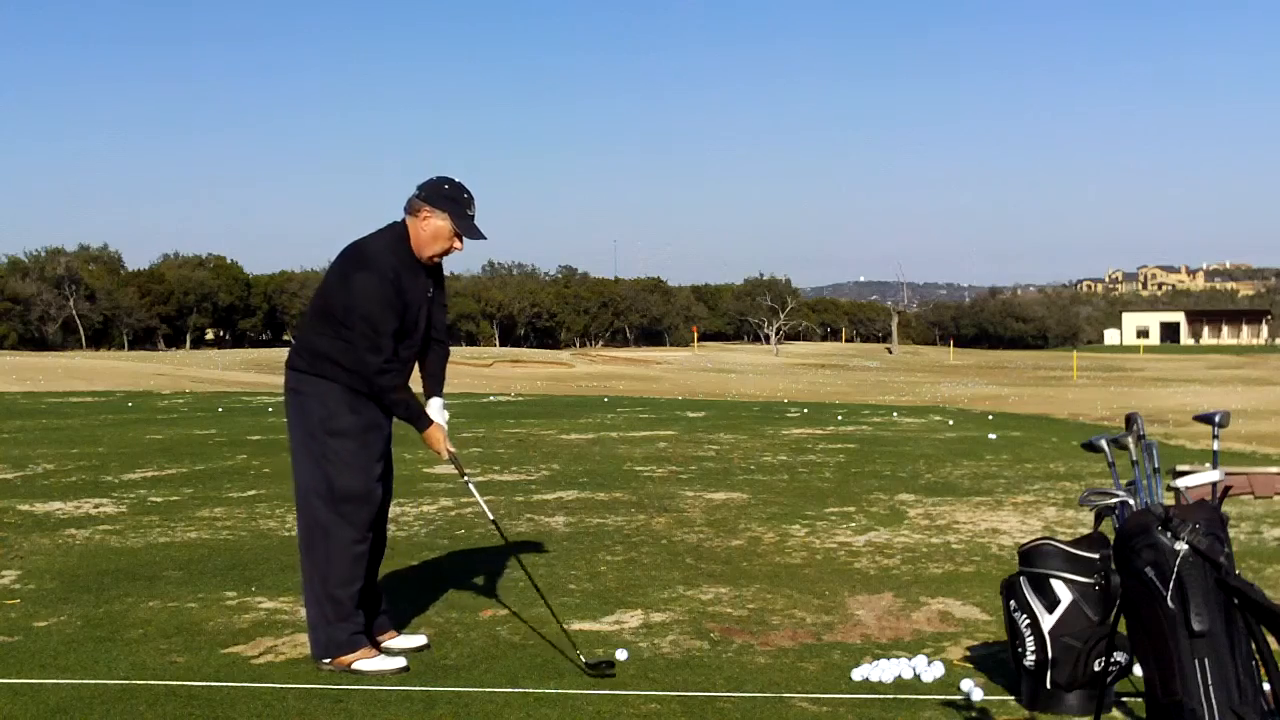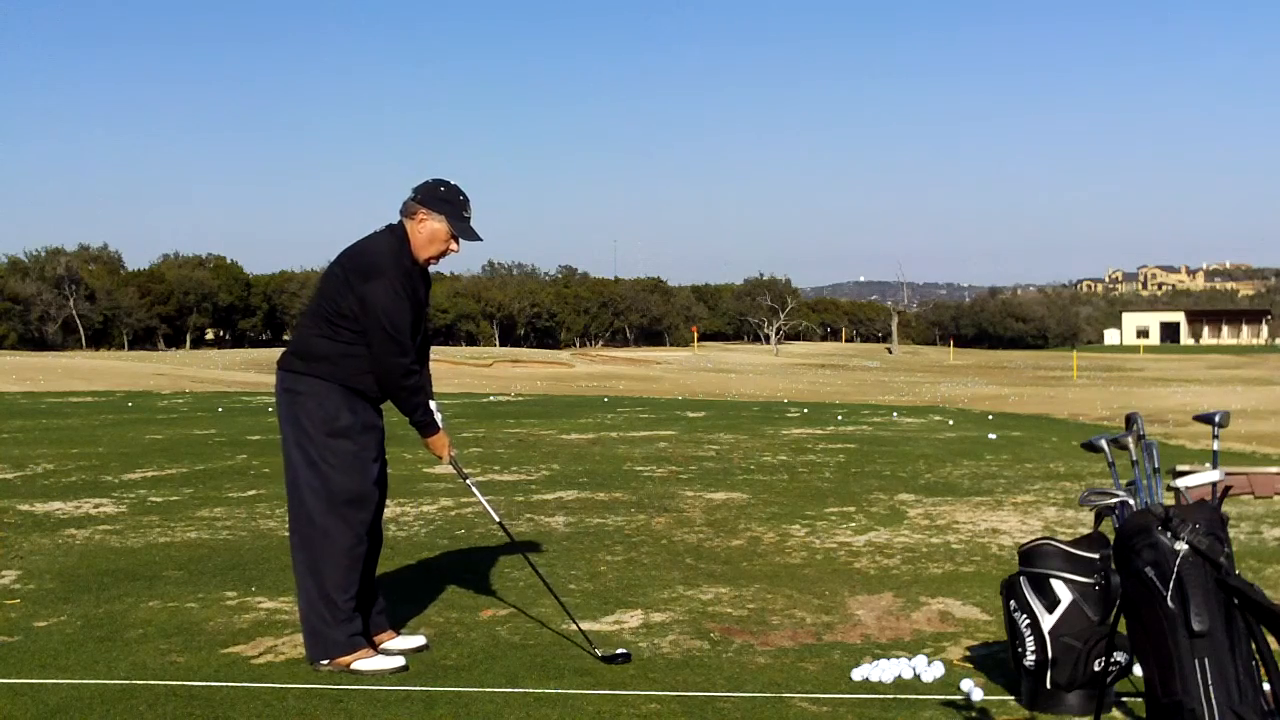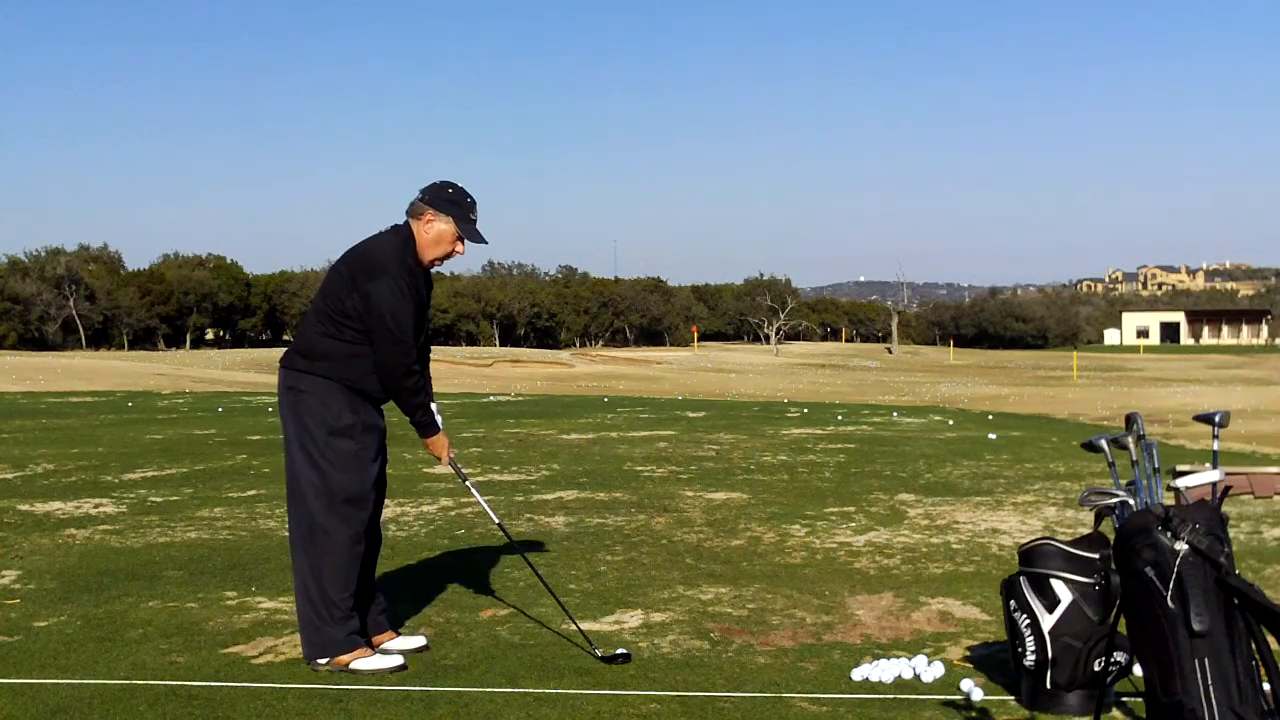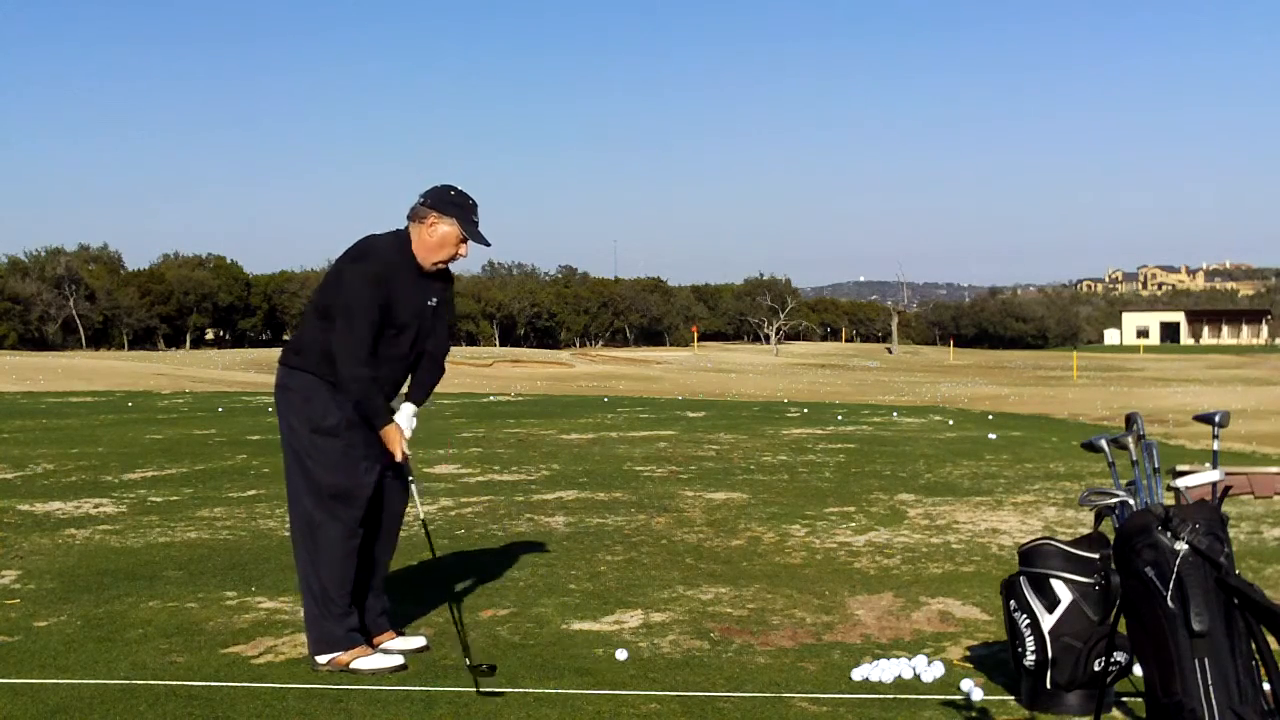
dt=1s
person 1, frame 1
left shoulder: (428, 268)
right shoulder: (371, 263)
left elbow: (434, 337)
right elbow: (375, 359)
left wrist: (436, 401)
right wrist: (422, 423)
left hip: (367, 398)
right hip: (327, 393)
left knee: (369, 509)
right knee: (343, 508)
left ankle: (370, 625)
right ankle: (340, 643)
person 1, frame 2
left shoulder: (409, 268)
right shoulder: (379, 264)
left elbow: (411, 351)
right elbow: (392, 359)
left wrist: (430, 408)
right wrist: (428, 427)
left hip: (351, 397)
right hip: (319, 392)
left knee: (362, 509)
right knee: (336, 512)
left ankle: (369, 626)
right ankle: (336, 644)
person 1, frame 3
left shoulder: (412, 269)
right shoulder: (384, 264)
left elbow: (413, 352)
right elbow: (395, 359)
left wrist: (430, 412)
right wrist: (427, 428)
left hip: (353, 397)
right hip: (322, 393)
left knee: (361, 511)
right knee: (334, 512)
left ankle: (370, 626)
right ankle: (333, 643)
person 1, frame 4
left shoulder: (438, 282)
right shoulder: (373, 259)
left elbow: (433, 352)
right elbow: (350, 348)
left wrist: (409, 408)
right wrist: (382, 420)
left hip: (365, 402)
right hip: (317, 393)
left knee: (379, 507)
right knee: (334, 510)
left ankle: (371, 626)
right ankle: (336, 642)
